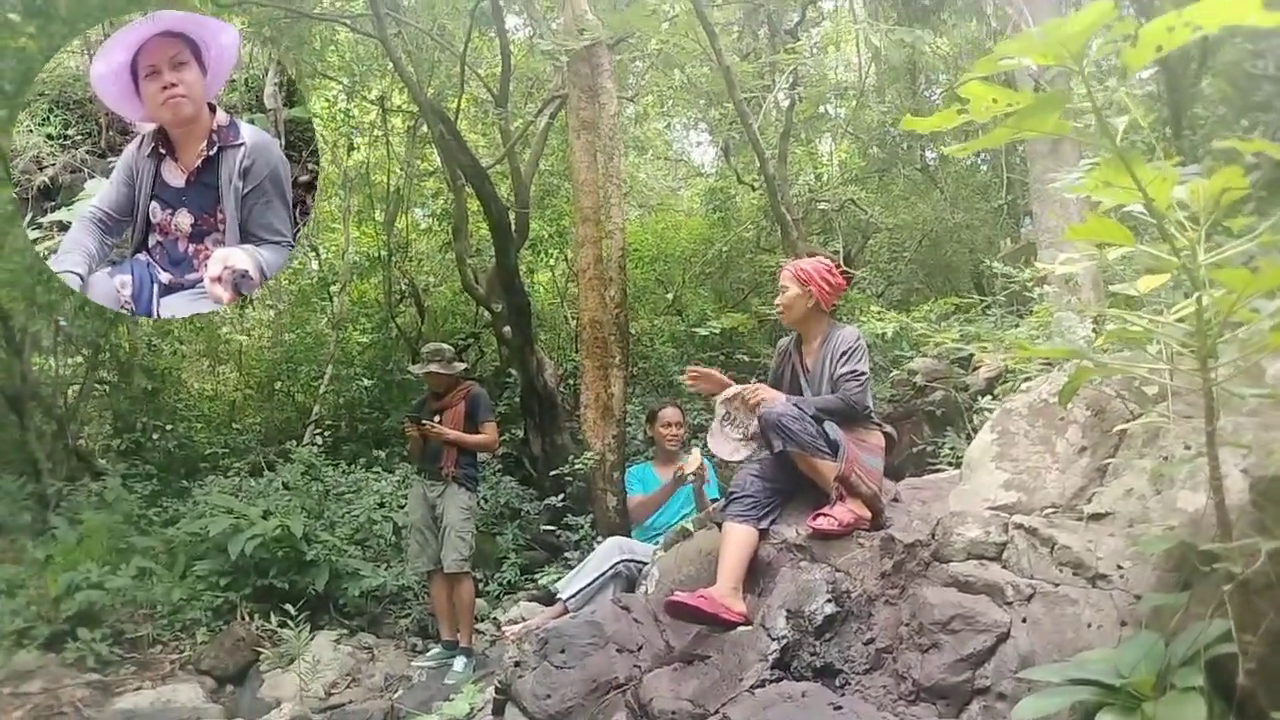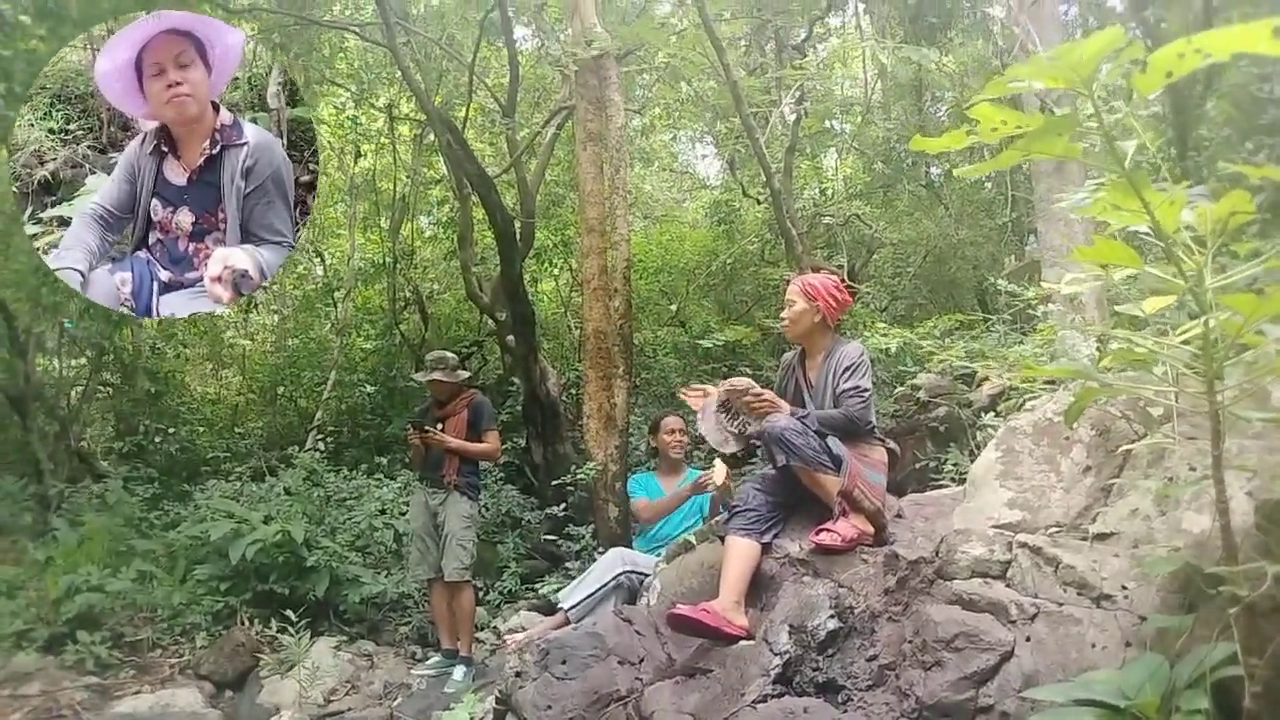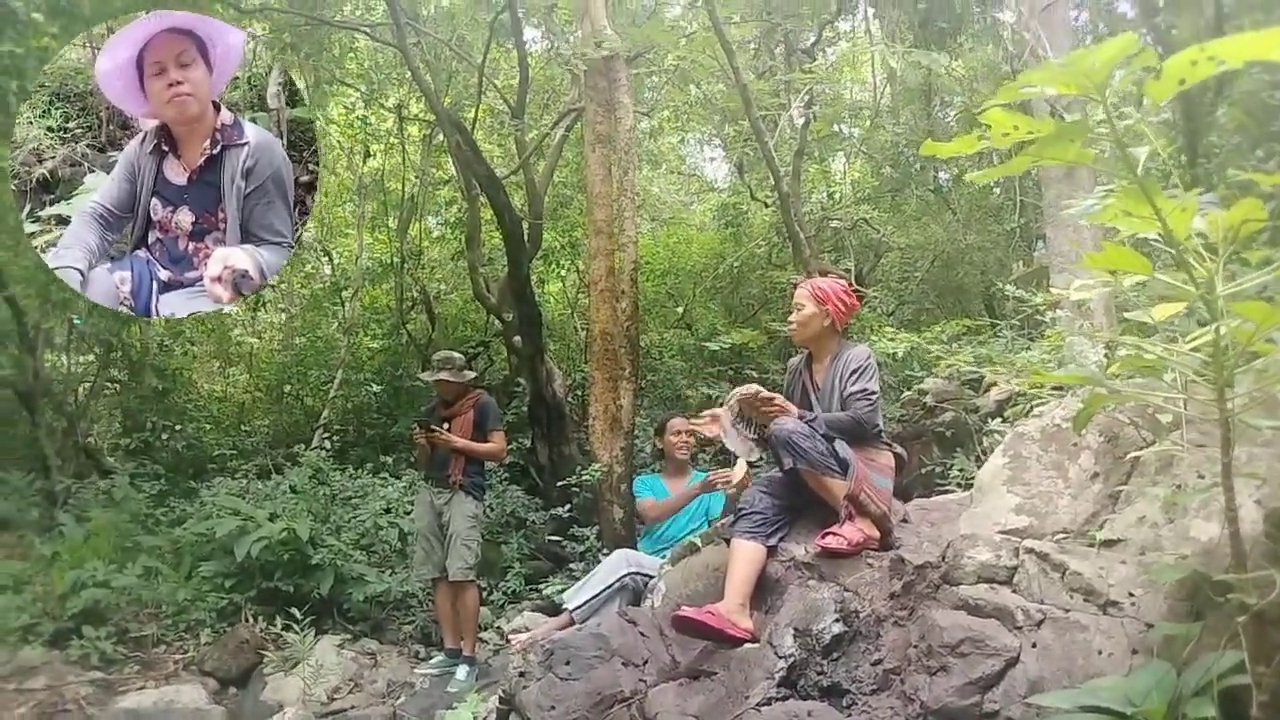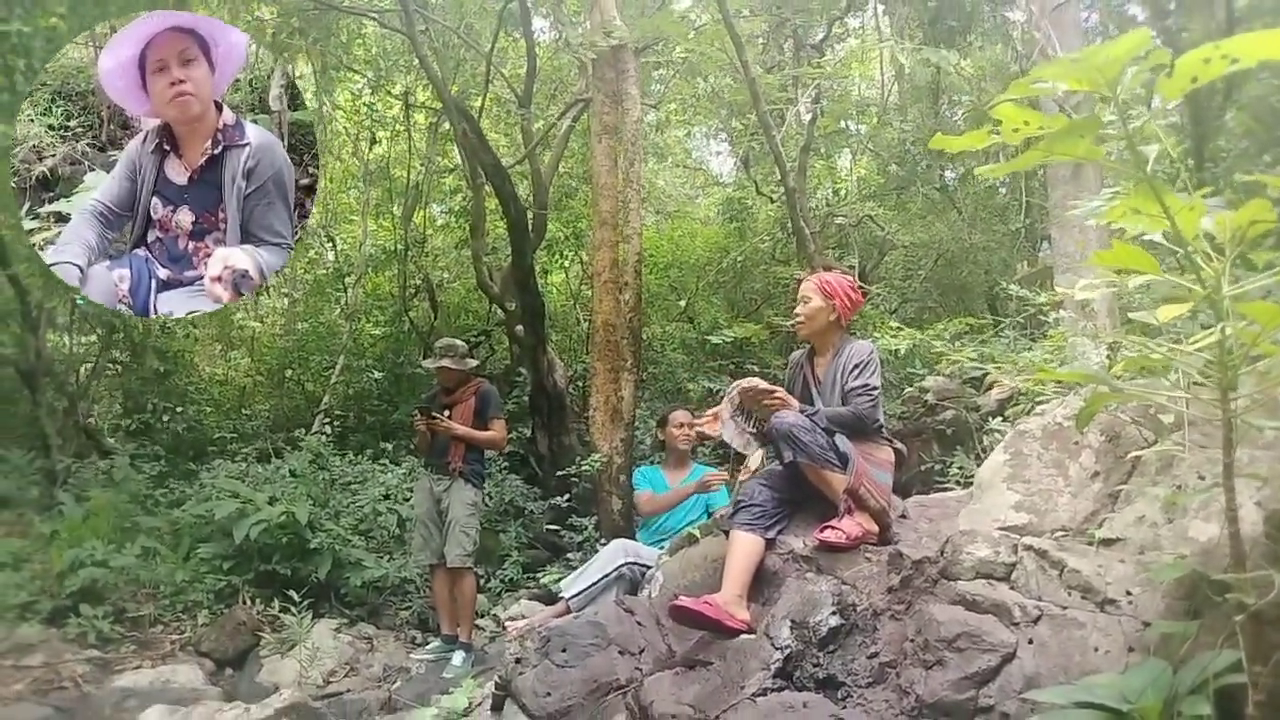
dt=0.2s
person 1, frame 1
left shoulder: (847, 339)
right shoulder: (786, 349)
left elbow: (852, 402)
right elbow: (770, 400)
left wrist: (784, 401)
right wrist: (732, 389)
left hip: (852, 447)
right hip: (800, 455)
left knee: (778, 415)
right knee: (749, 482)
left ankle: (852, 500)
right ankle: (728, 593)
person 1, frame 2
left shoulder: (851, 355)
right shoulder: (791, 363)
left elbow: (855, 418)
right elbow: (766, 421)
left wrist: (789, 412)
left hip: (855, 462)
right hip: (805, 470)
left knee: (781, 428)
right knee: (752, 496)
left ankle: (855, 516)
right ankle: (730, 606)
person 1, frame 3
left shoulder: (858, 358)
right shoulder: (797, 367)
left elbow: (862, 421)
right elbow: (777, 423)
left wrist: (798, 416)
left hip: (861, 466)
right hip: (812, 474)
left knee: (789, 432)
right knee: (758, 498)
left ankle: (861, 520)
right ankle: (735, 609)
person 1, frame 4
left shoulder: (860, 353)
right shoulder: (798, 361)
left elbow: (864, 415)
right elbow: (779, 416)
left wrist: (799, 410)
right wrist: (750, 412)
left hip: (861, 460)
right hip: (812, 467)
left knee: (788, 424)
right knee: (757, 491)
left ankle: (860, 515)
right ankle: (732, 601)
person 2, frame 1
left shoulder: (474, 396)
right shoulder: (421, 404)
left elbow: (491, 441)
left wrist: (448, 434)
right wrist: (415, 439)
left hip: (457, 486)
right hip: (423, 486)
left knee: (457, 566)
right knee: (433, 567)
left ankle: (466, 650)
right ankle: (447, 643)
person 2, frame 2
left shoulder: (477, 405)
right shoulder: (425, 411)
left elbow: (494, 450)
left wrist: (450, 442)
right wrist: (417, 446)
left hip: (459, 494)
right hip: (425, 493)
left knee: (458, 575)
right knee: (434, 575)
left ankle: (465, 659)
right ankle: (447, 652)
person 2, frame 3
left shoulder: (483, 405)
right shoulder: (430, 411)
left elbow: (499, 451)
left wrist: (456, 442)
right wrist: (422, 445)
left hip: (463, 494)
right hip: (430, 493)
left knee: (462, 575)
right knee: (438, 575)
left ankle: (468, 659)
right ankle: (451, 651)
person 2, frame 4
left shoulder: (484, 394)
right shoulder: (431, 398)
left elbow: (500, 439)
left wrist: (456, 430)
right wrist: (422, 432)
left hip: (463, 481)
right hip: (429, 480)
left knee: (460, 561)
right knee: (436, 562)
left ankle: (465, 645)
right ankle: (447, 637)
person 3, frame 1
left shoulder: (255, 150)
right shoulder: (141, 152)
left elbow: (278, 249)
right elbow: (99, 222)
left wrist: (249, 262)
right wrist: (65, 277)
left hip: (211, 293)
right hip: (146, 279)
person 3, frame 2
left shoulder: (257, 150)
right shoulder: (143, 150)
left elbow: (278, 249)
right elbow: (100, 219)
left wrist: (249, 264)
right wrist: (64, 275)
left hip: (212, 293)
right hip: (147, 277)
person 3, frame 3
left shoulder: (258, 151)
right shoulder: (143, 149)
left elbow: (278, 250)
right elbow: (99, 218)
left wrist: (249, 263)
right wrist: (63, 274)
left hip: (211, 292)
right hip: (145, 277)
person 3, frame 4
left shoulder: (259, 151)
right shoulder: (145, 148)
left elbow: (277, 251)
right elbow: (99, 215)
left wrist: (249, 263)
right wrist: (62, 270)
left hip: (210, 292)
right hip: (144, 275)
person 4, frame 1
left shoulder: (700, 467)
right shoulder: (637, 473)
right elbow: (636, 515)
left wrist: (699, 489)
right wrist: (673, 485)
right hip: (638, 559)
left knee: (616, 546)
right knee: (616, 569)
left ankle: (552, 615)
person 4, frame 2
left shoulder: (702, 478)
right shoulder: (639, 482)
right elbow: (645, 515)
left wrist: (718, 499)
right wrist: (689, 492)
right hip: (639, 570)
left knee: (618, 557)
right knee: (618, 581)
left ankle: (552, 625)
person 4, frame 3
left shoulder: (708, 481)
right shoulder: (645, 483)
right elbow: (652, 514)
right wrist: (697, 489)
right hip: (645, 571)
left knee: (623, 559)
right knee: (624, 581)
left ankle: (557, 625)
person 4, frame 4
left shoulder: (707, 474)
right shoulder: (645, 474)
right elbow: (646, 508)
right wrist: (694, 488)
right hip: (643, 561)
left knee: (621, 549)
right knee: (622, 571)
left ankle: (554, 613)
